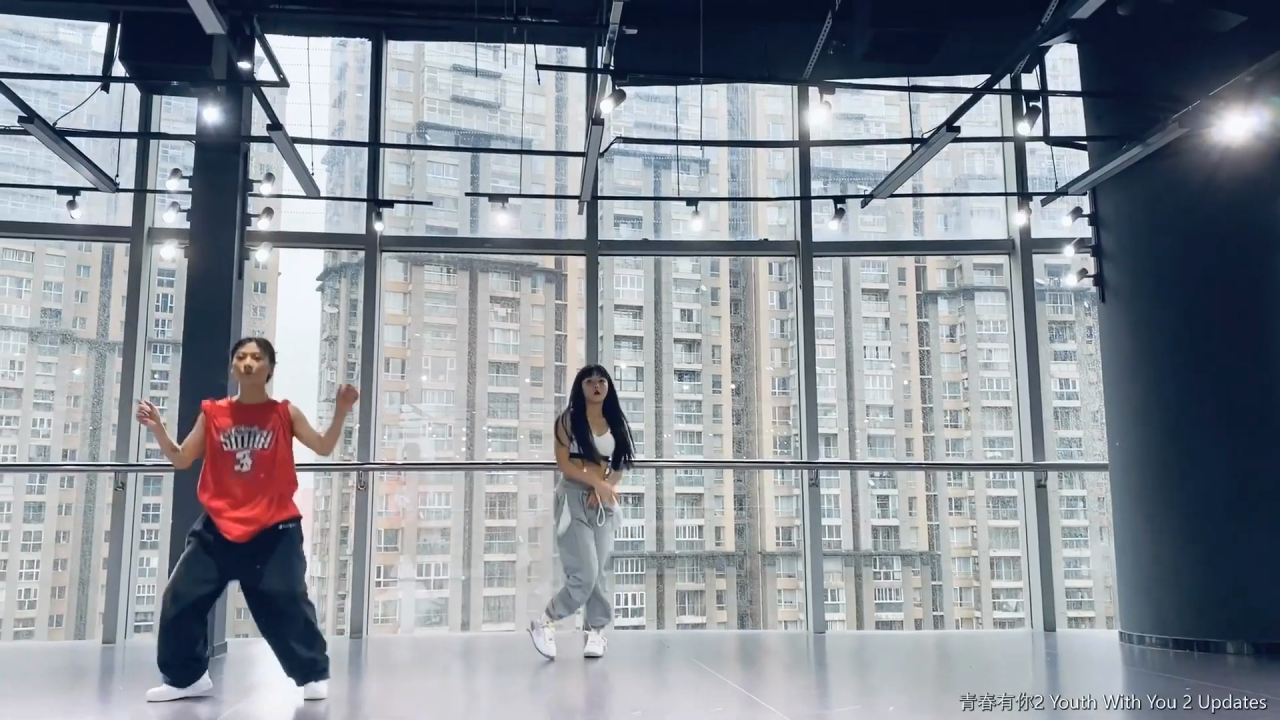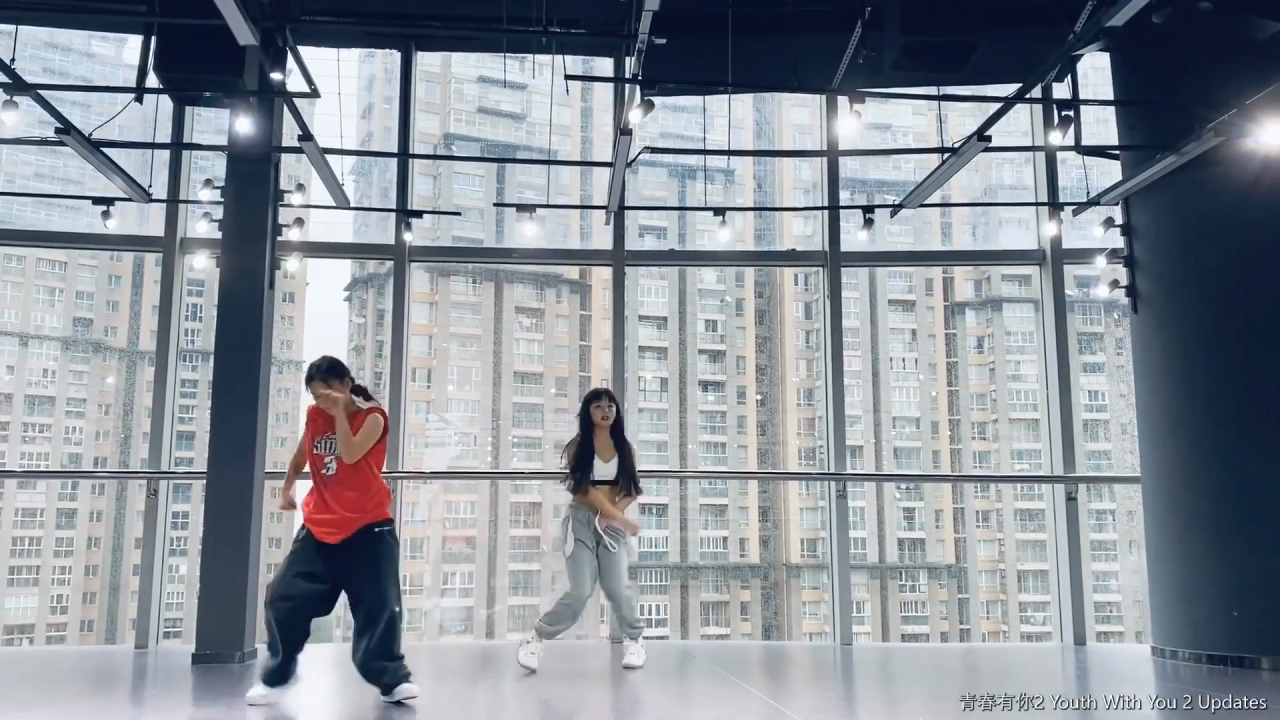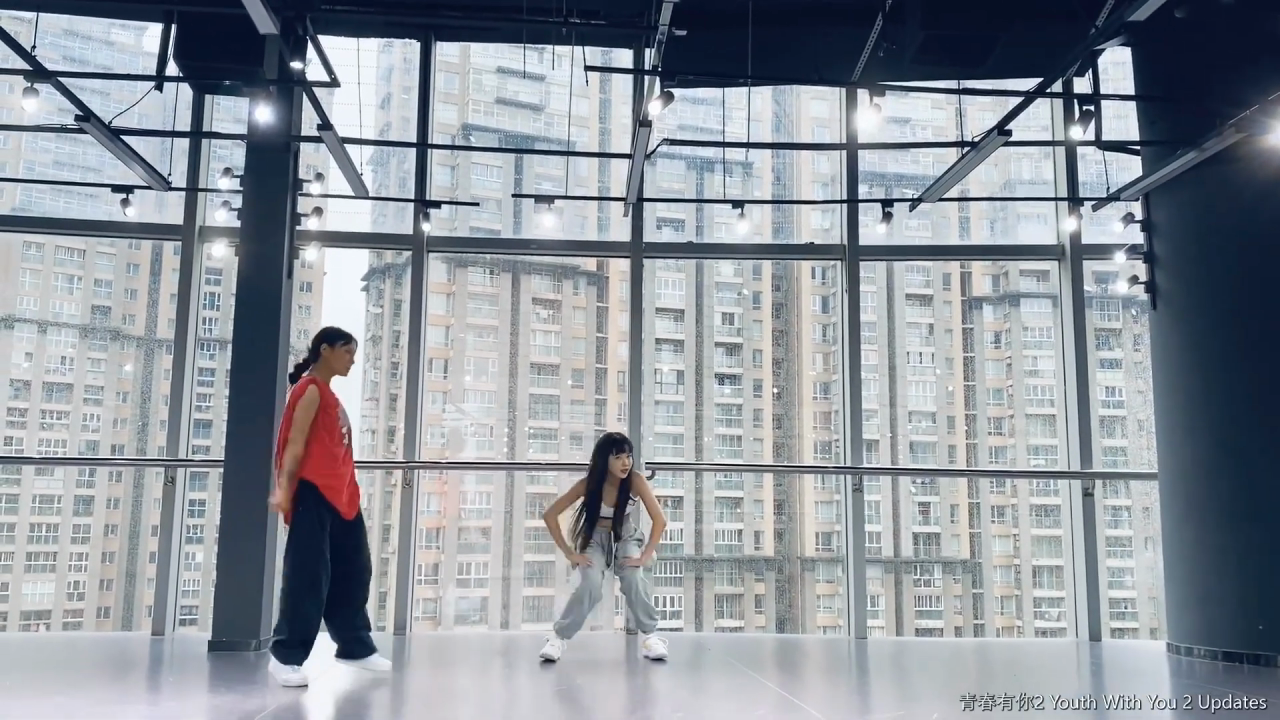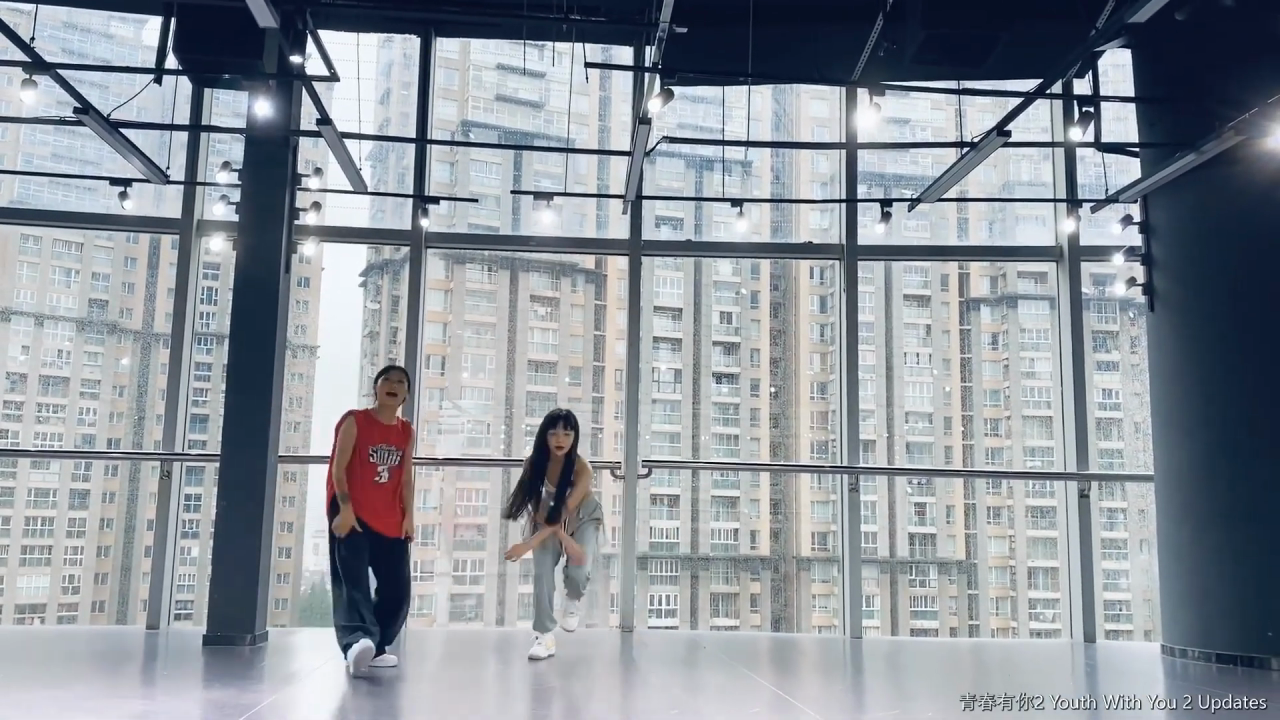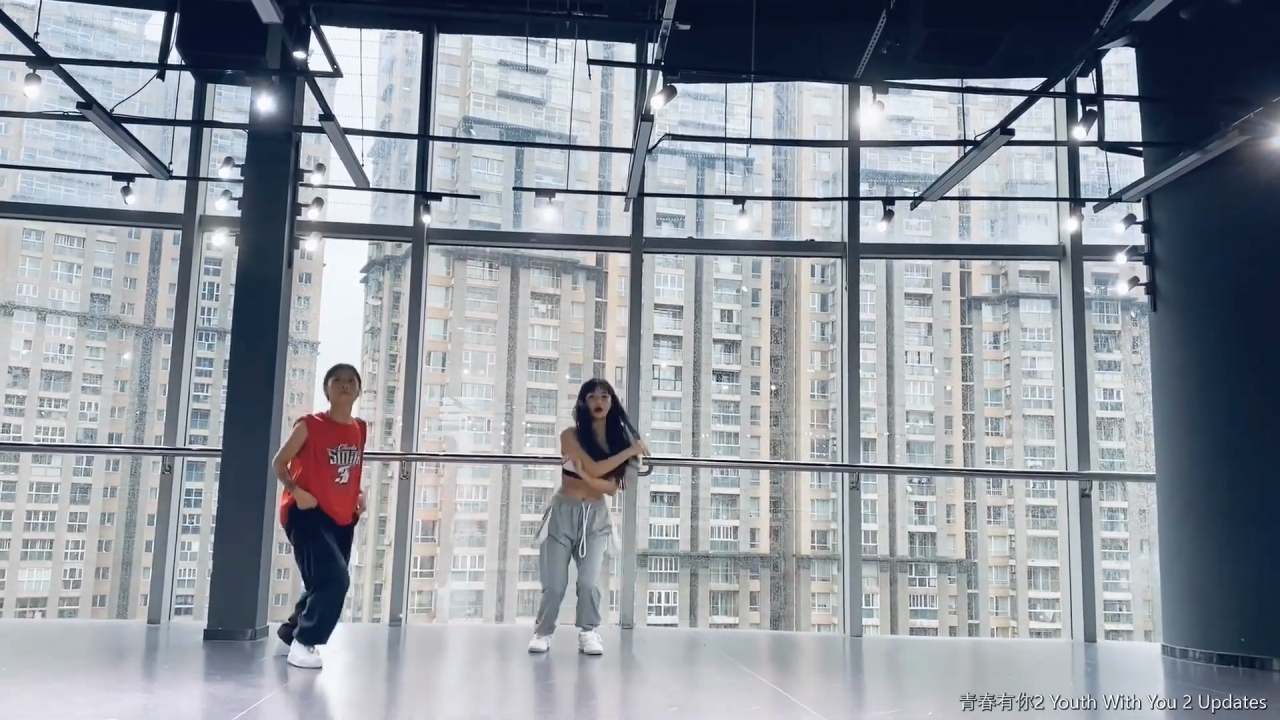
dt=1s
person 1, frame 1
left shoulder: (285, 413)
right shoulder: (212, 413)
left elbow: (322, 448)
right elbow: (183, 457)
left wrist: (341, 413)
right wrist: (157, 428)
left hip: (274, 525)
right hip: (219, 524)
left knee: (286, 598)
right knee: (181, 599)
left ankle: (313, 674)
right ankle: (185, 676)
person 1, frame 2
left shoulder: (373, 418)
right shoulder: (317, 414)
left elbow: (349, 453)
right elbow: (301, 454)
left wrist: (339, 410)
right wrist: (287, 488)
left hip: (368, 526)
right hip: (320, 528)
left knee: (378, 603)
right knee: (284, 597)
left ankle: (392, 680)
right ankle: (276, 676)
person 1, frame 3
left shoulder: (324, 390)
right shoulder: (310, 388)
right elbow: (297, 442)
right wrist: (284, 488)
left hip: (340, 496)
right hip: (314, 494)
left knee: (355, 573)
right knee: (311, 576)
left ankle: (356, 648)
right ankle: (286, 656)
person 1, frame 4
left shoulder: (406, 431)
right shoulder: (355, 422)
left elbow: (406, 477)
right elbow: (338, 468)
left wrist: (408, 515)
right wrist: (343, 510)
left hip: (390, 522)
right hip: (353, 519)
left knee: (397, 590)
right knee: (353, 584)
left ankle: (374, 648)
right ankle: (358, 641)
person 1, frame 5
left shoulder: (360, 429)
right shoulder: (309, 426)
right elbow: (279, 464)
left wrist: (359, 495)
right wrist: (299, 492)
left hip: (342, 517)
right hip: (309, 514)
left knee: (327, 582)
right knee: (334, 580)
left ankle: (293, 633)
right ankle: (304, 644)
person 2, frame 1
left shoulder: (614, 422)
right shoulder: (569, 419)
left elbow: (619, 465)
right elbow: (563, 461)
left wrist: (608, 485)
right wrist: (598, 481)
left hip: (602, 502)
right hip: (573, 498)
left knee: (599, 572)
right knee: (585, 570)
left ankle: (594, 631)
right ankle: (546, 622)
person 2, frame 2
left shoulder: (624, 447)
right shoulder: (577, 446)
left elbow: (631, 490)
right elbow: (586, 488)
left wrist: (615, 516)
right wrist: (619, 516)
left hip: (610, 525)
right hip: (579, 522)
left knee: (618, 589)
right knee: (581, 591)
left ankle: (633, 641)
right ankle: (537, 640)
person 2, frame 3
left shoulder: (635, 480)
right shoulder: (589, 483)
left elbow: (659, 519)
right elbow: (550, 514)
left wrist: (645, 556)
right wrist: (569, 552)
left hip: (625, 539)
right hip: (594, 540)
left knee: (633, 580)
right knee: (591, 588)
left ankle: (650, 636)
right ankle: (558, 639)
person 2, frame 4
left shoulder: (582, 470)
right shoulder: (535, 464)
left elbow: (566, 515)
right elbow: (537, 512)
left wrist: (527, 544)
right wrist: (566, 543)
left hip: (583, 515)
right hip: (548, 516)
left knee: (578, 571)
right knee: (544, 572)
left ankle: (572, 600)
right ankle: (545, 635)
person 2, frame 5
left shoulder: (618, 438)
right shoulder: (570, 437)
left elbow: (616, 486)
right elbow: (591, 469)
left wrist: (590, 486)
right wrist: (631, 451)
left hip: (596, 516)
right hip: (564, 513)
left knee: (589, 583)
right knee: (555, 584)
left ankle: (588, 632)
right ankle: (543, 633)
